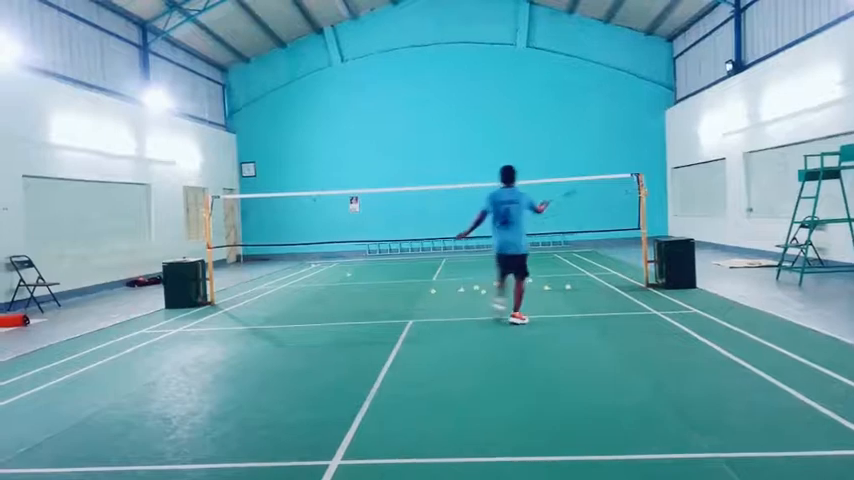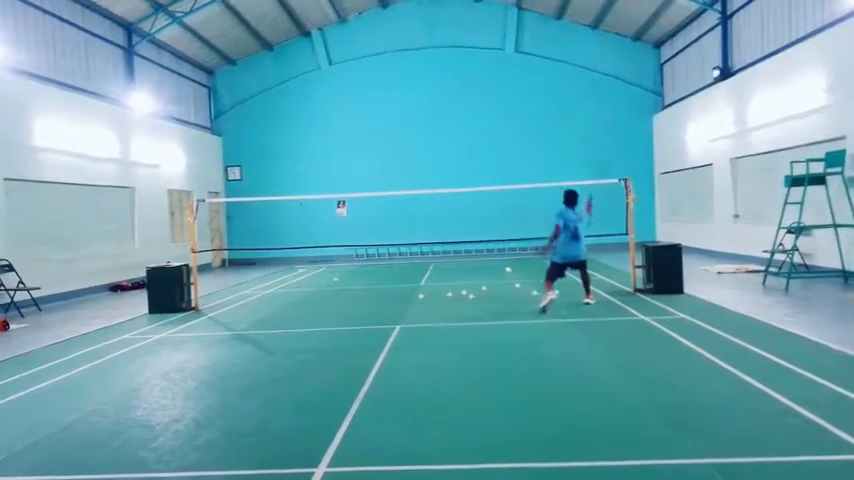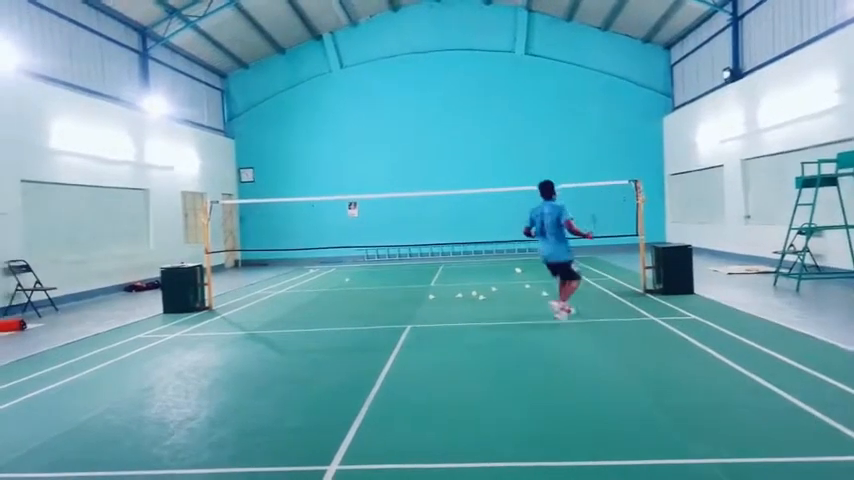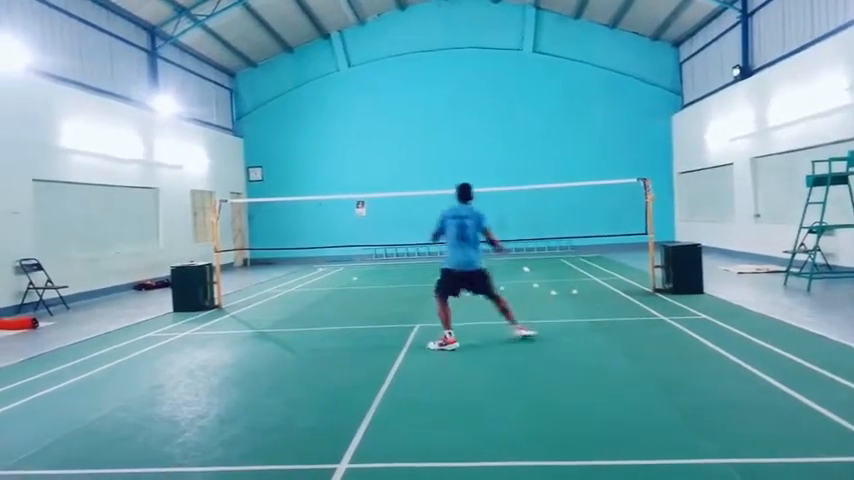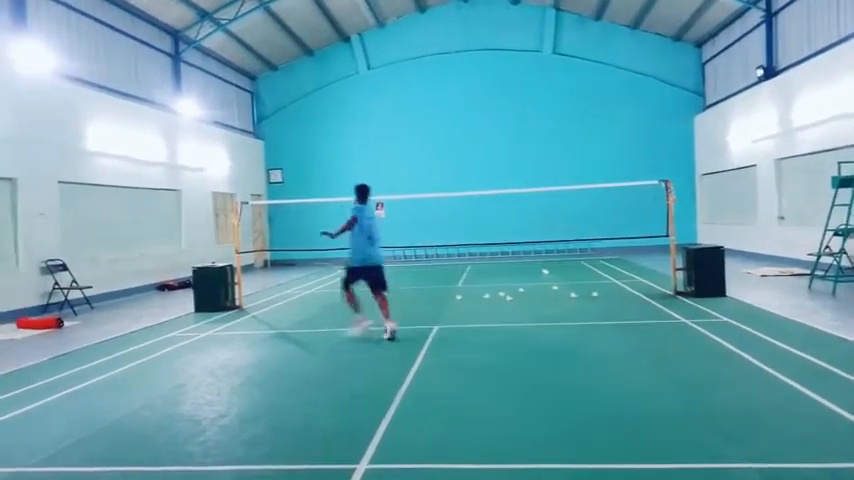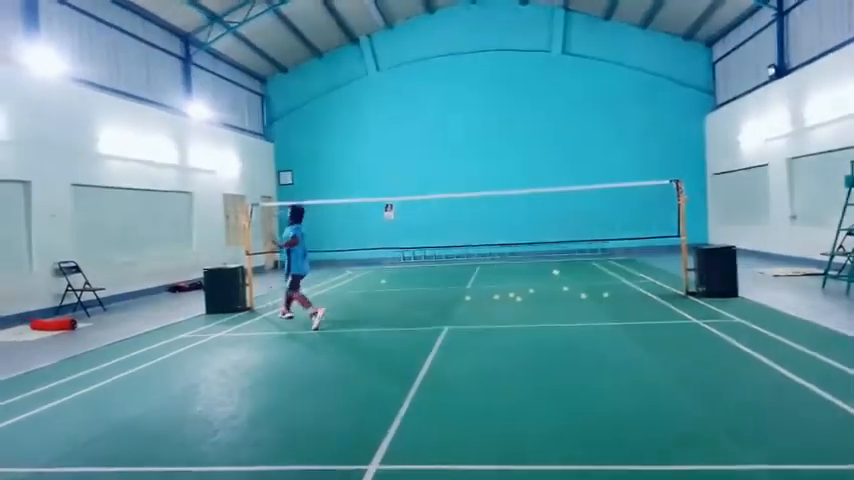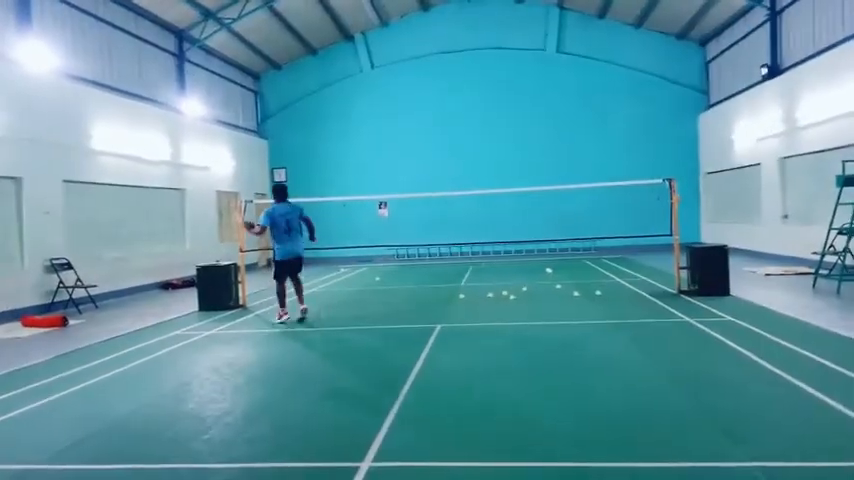
dt=0.7s
person 1, frame 1
left shoulder: (493, 196)
right shoulder: (522, 196)
left elbow: (482, 216)
right elbow: (538, 210)
left wrist: (468, 231)
right wrist: (544, 205)
left hip: (500, 245)
right hip: (517, 245)
left knee: (502, 275)
right knee: (520, 278)
left ankle: (499, 300)
right ankle: (516, 313)
person 1, frame 2
left shoulder: (562, 214)
right shoulder: (578, 215)
left elbow: (557, 231)
left wrist: (549, 245)
left hip: (562, 255)
right hip: (579, 254)
left knee: (549, 279)
right knee: (583, 271)
left ankle: (550, 294)
right ankle: (588, 296)
person 1, frame 3
left shoulder: (534, 211)
right shoulder: (559, 208)
left elbow: (526, 232)
right elbow: (571, 228)
right wrist: (586, 234)
left hip: (546, 254)
right hip: (560, 253)
left knee: (564, 278)
right knee: (574, 280)
left ankle: (564, 306)
right ankle: (559, 303)
person 1, frame 4
left shoulder: (446, 214)
right shoulder: (476, 214)
left elbow: (434, 237)
right elbow: (489, 238)
right wrist: (498, 246)
left hip: (451, 265)
right hip: (473, 265)
left knee: (441, 297)
right knee: (494, 296)
left ankle: (448, 337)
right ankle: (518, 328)
person 1, frame 5
left shoulder: (357, 209)
right shoulder: (370, 213)
left elbow: (352, 221)
left wrist: (335, 234)
left hip: (358, 259)
right hip: (375, 258)
left knee: (347, 288)
right knee: (378, 292)
left ankle: (360, 318)
right ankle: (389, 324)
person 1, frame 6
left shoulder: (291, 229)
right shoulder: (294, 229)
left elbow: (295, 241)
left wrist: (281, 245)
left hip: (295, 268)
right hip: (301, 267)
left knee: (293, 292)
right knee: (292, 288)
left ankle: (315, 311)
right ankle: (286, 310)
person 1, frame 7
left shoulder: (269, 211)
right shoulder: (296, 208)
left elbow: (260, 231)
right elbow: (309, 223)
left wrist: (251, 229)
right wrist: (311, 235)
left hip: (281, 253)
right hip: (297, 251)
left knee: (280, 281)
right knee: (295, 278)
left ankle: (283, 312)
right ankle: (302, 306)
